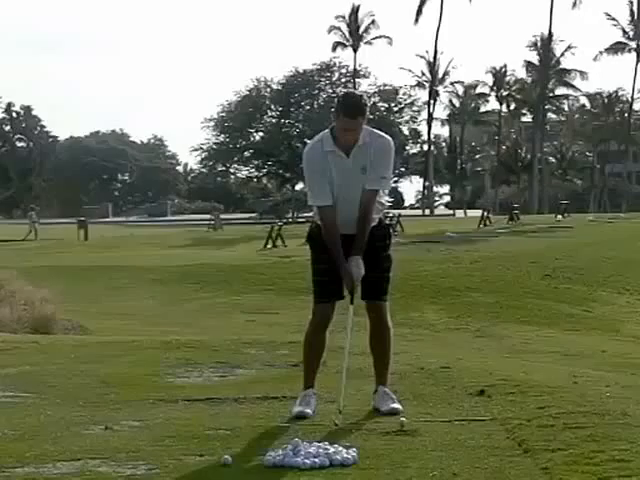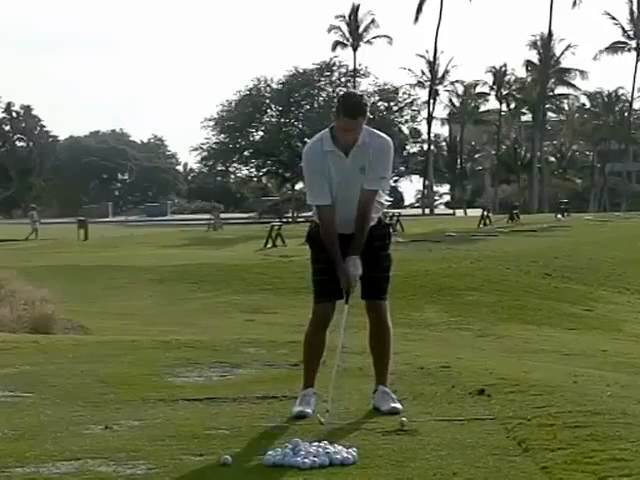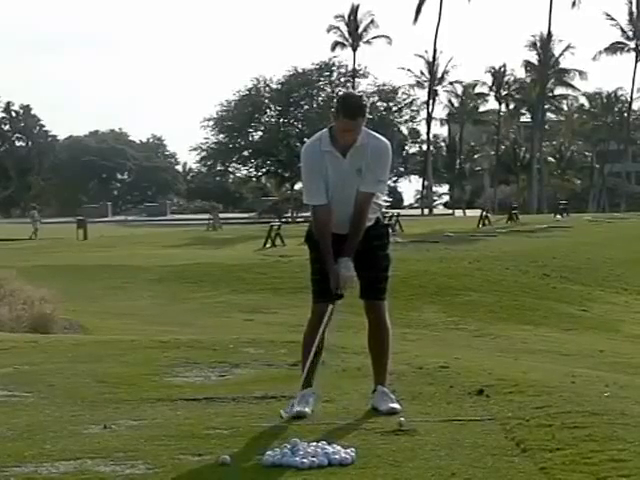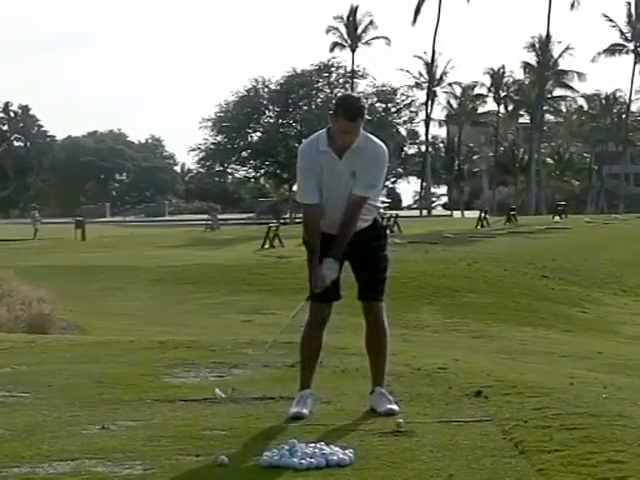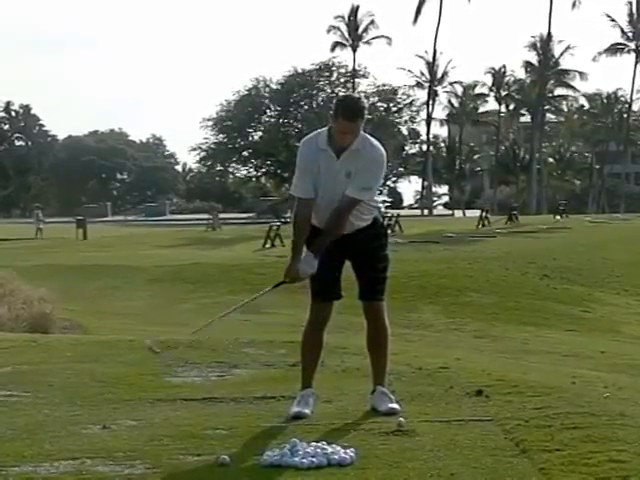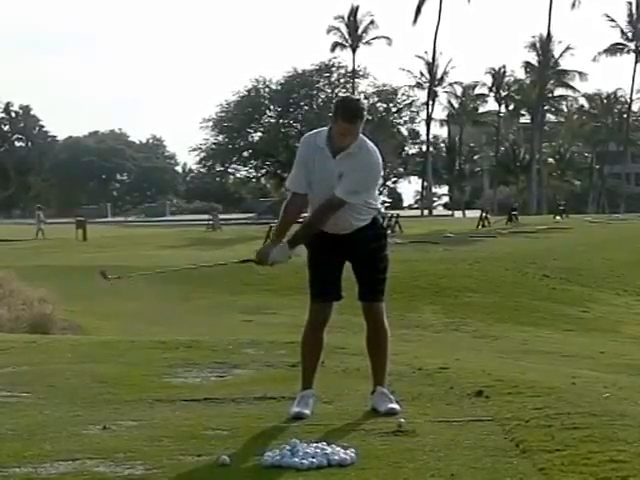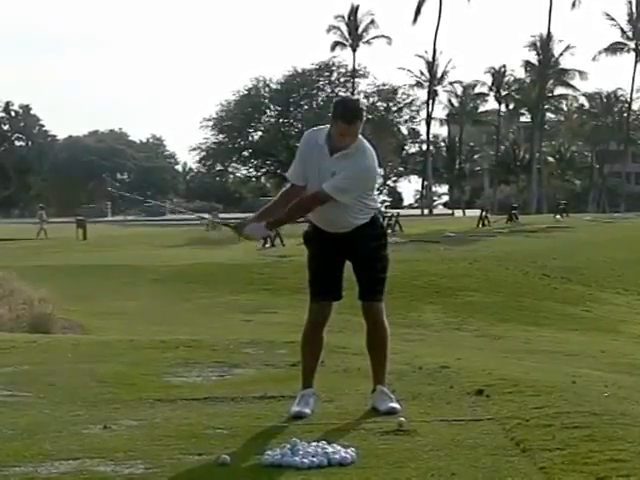
dt=0.7s
person 1, frame 1
left shoulder: (382, 145)
right shoulder: (314, 152)
left elbow: (368, 204)
right elbow: (326, 213)
left wrist: (358, 257)
right wrist: (342, 266)
left hip: (371, 233)
right hip: (328, 235)
left knee: (379, 310)
right knee: (321, 314)
left ankle: (382, 390)
right ankle: (308, 392)
person 1, frame 2
left shoulder: (381, 145)
right shoulder: (314, 151)
left elbow: (367, 204)
right elbow: (325, 213)
left wrist: (355, 257)
right wrist: (339, 265)
left hip: (370, 232)
right hip: (328, 234)
left knee: (378, 310)
right knee: (321, 313)
left ankle: (382, 389)
right ankle: (307, 391)
person 1, frame 3
left shoulder: (379, 148)
right shoulder: (312, 151)
left elbow: (363, 206)
right elbow: (320, 212)
left wrist: (348, 258)
right wrist: (331, 265)
left hip: (368, 233)
right hip: (326, 234)
left knee: (377, 310)
right knee: (319, 312)
left ankle: (381, 389)
right ankle: (306, 391)
person 1, frame 4
left shoulder: (376, 151)
right shoulder: (309, 150)
left elbow: (354, 208)
right elbow: (311, 211)
left wrist: (334, 259)
right wrist: (315, 263)
left hip: (365, 234)
right hip: (324, 234)
left knee: (375, 311)
right knee: (318, 314)
left ankle: (378, 390)
right ankle: (304, 392)
person 1, frame 5
left shoulder: (374, 154)
right shoulder: (310, 147)
left elbow: (345, 209)
right elbow: (303, 205)
left wrist: (314, 254)
right wrist: (296, 255)
left hip: (365, 233)
right hip: (322, 233)
left knee: (375, 311)
right knee: (318, 314)
left ankle: (380, 389)
right ankle: (306, 391)
person 1, frame 6
left shoulder: (369, 158)
right shoulder: (309, 144)
left elbow: (329, 208)
right elbow: (298, 198)
left wrist: (289, 246)
right wrist: (274, 241)
left hip: (365, 234)
right hip: (323, 236)
left knee: (375, 312)
right knee: (318, 315)
left ankle: (380, 390)
right ankle: (306, 392)
person 1, frame 7
left shoulder: (364, 162)
right shoulder: (311, 139)
left elbow: (311, 201)
right elbow: (295, 188)
left wrist: (267, 227)
right wrist: (258, 217)
left hip: (364, 234)
right hip: (323, 235)
left knee: (374, 312)
right knee: (317, 314)
left ankle: (380, 389)
right ankle: (306, 391)
